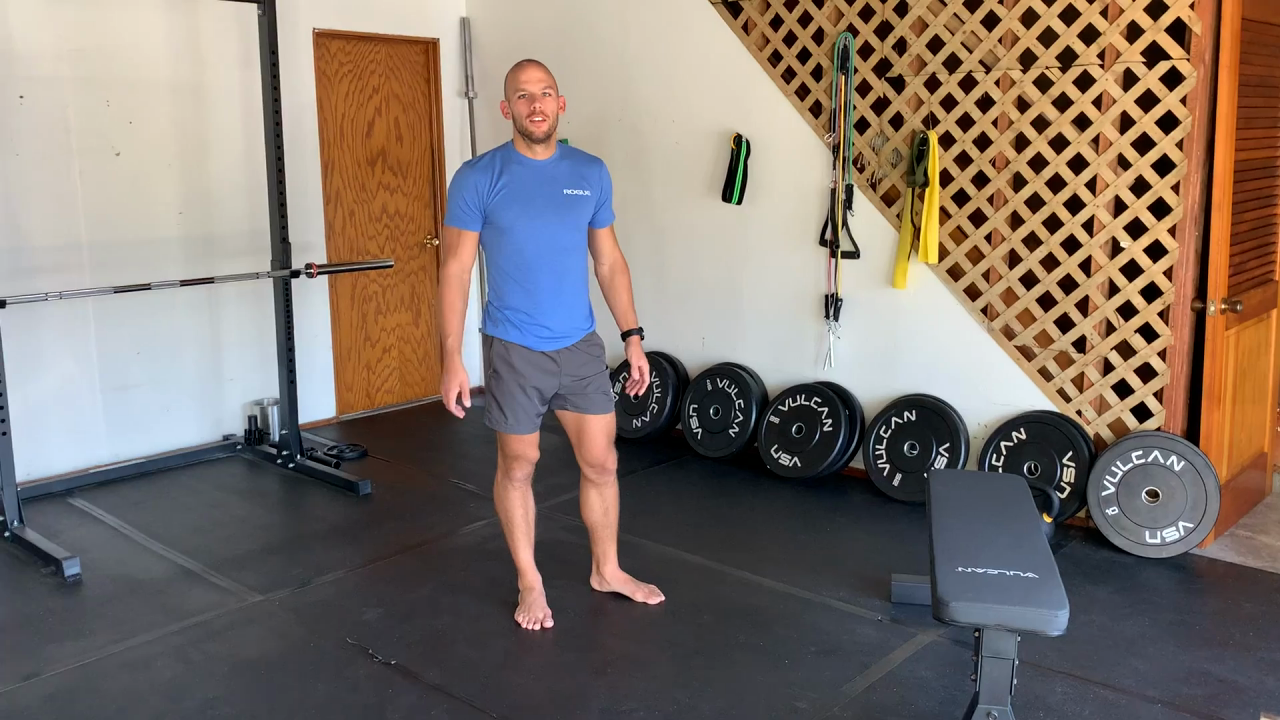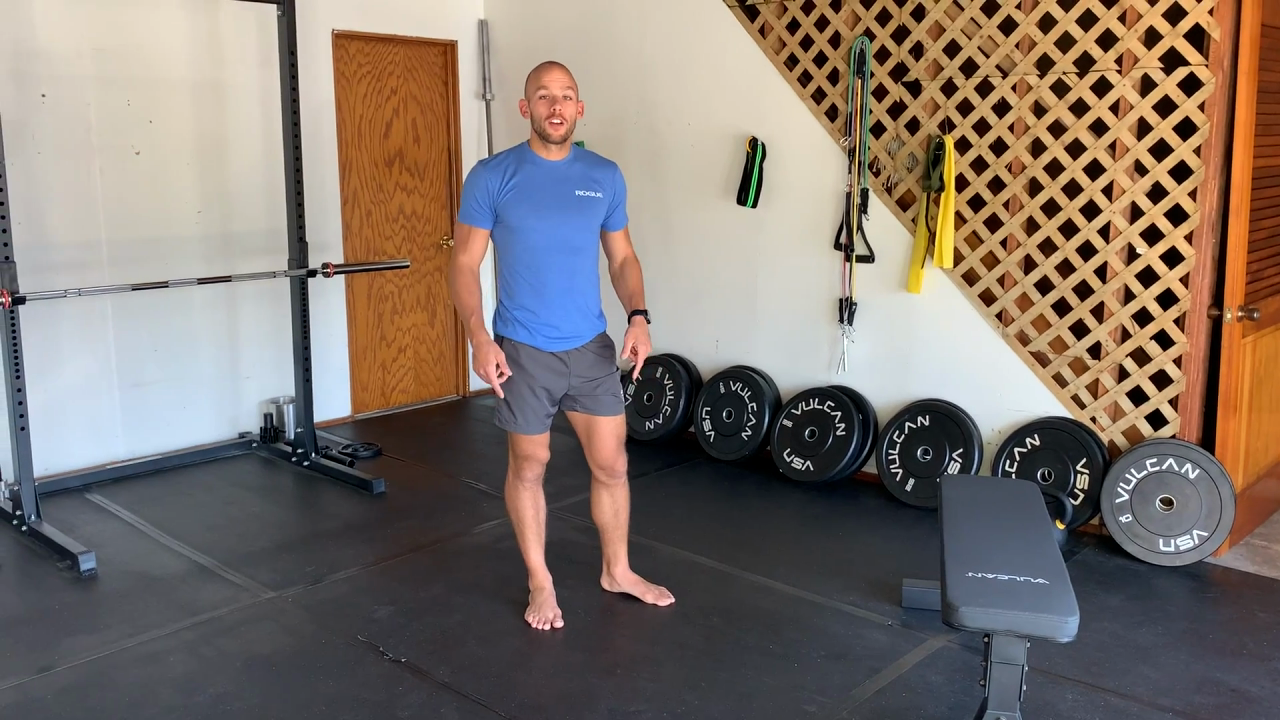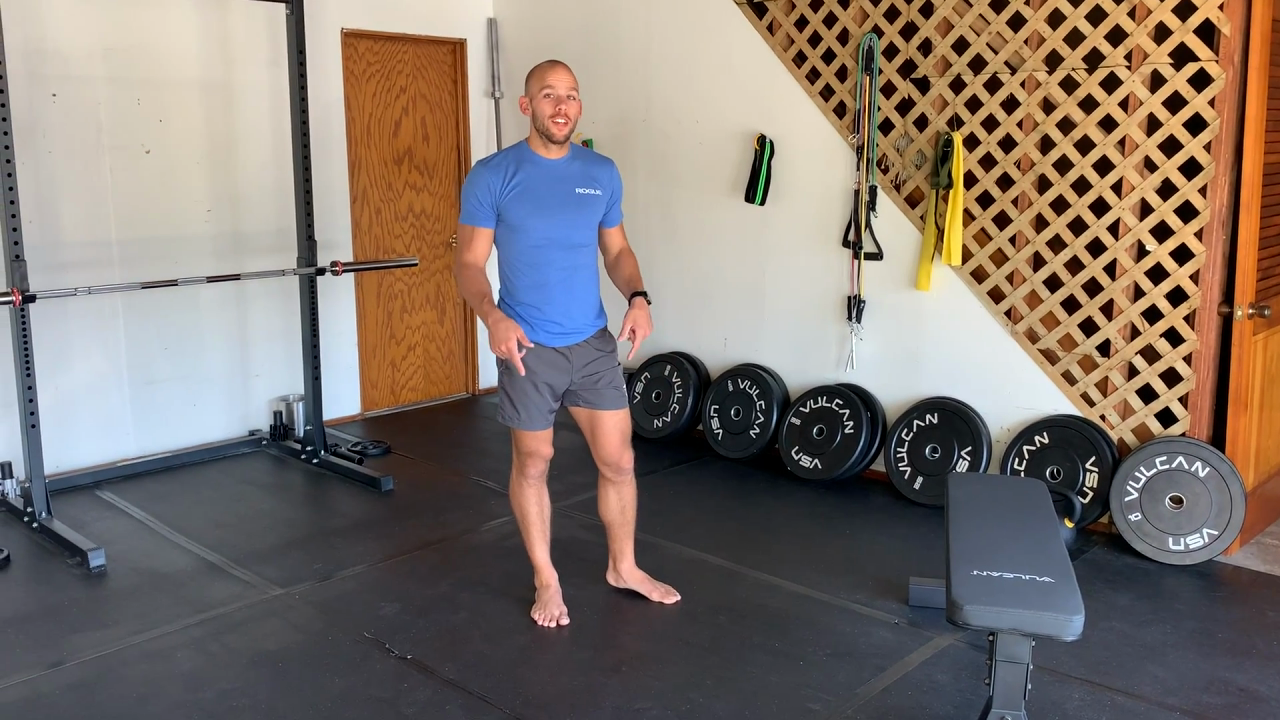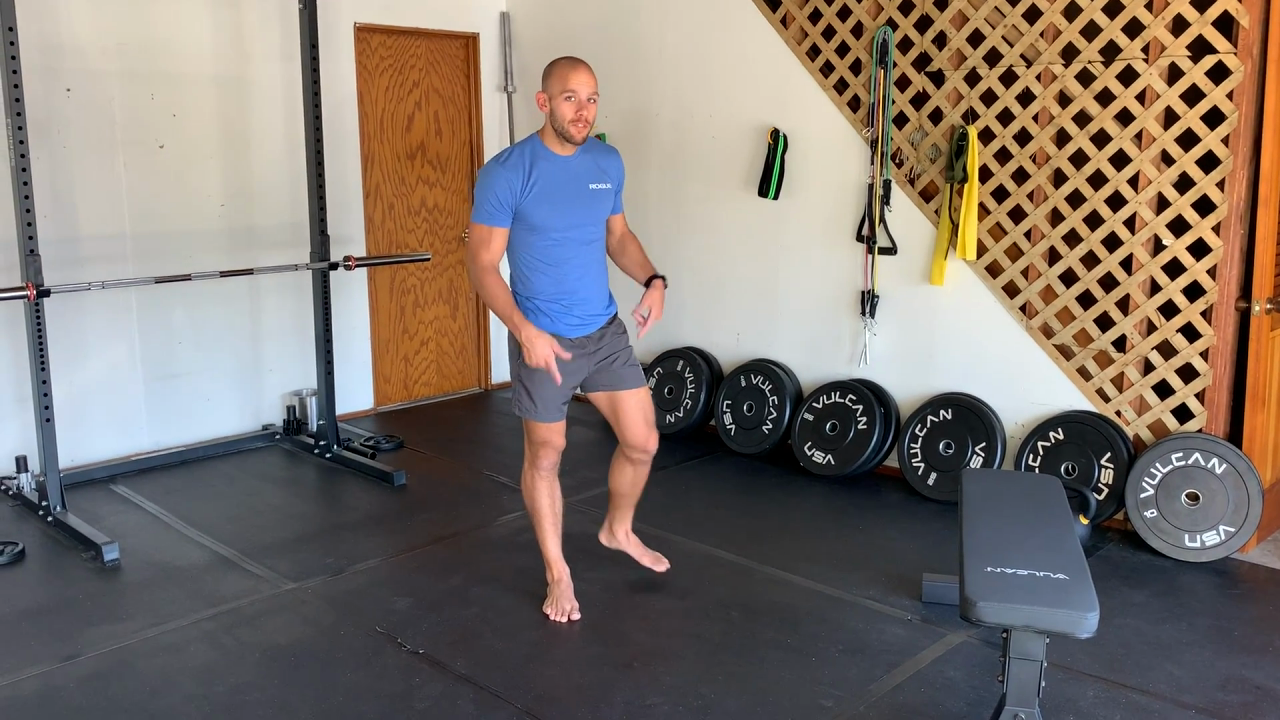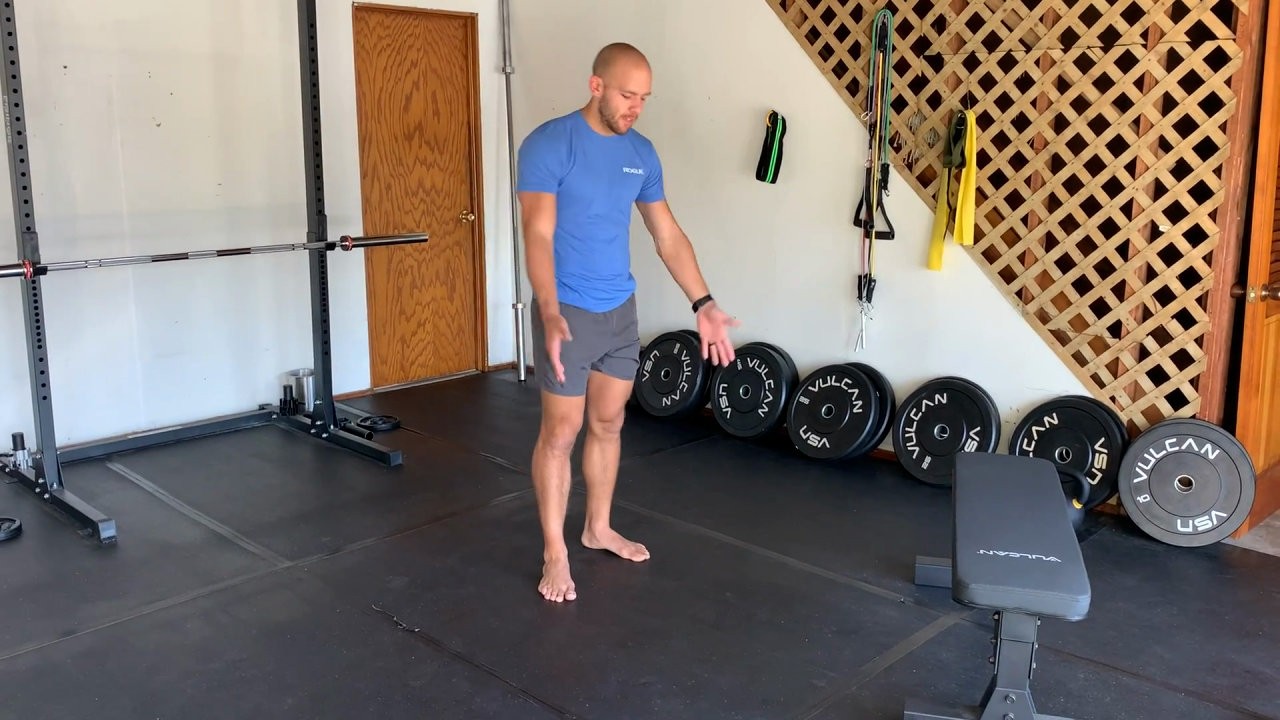
dt=0.7s
person 1, frame 1
left shoulder: (591, 172)
right shoulder: (478, 177)
left elbow: (608, 259)
right elbow: (455, 270)
left wrist: (633, 336)
right wrist: (451, 359)
left hip: (581, 345)
right hip: (515, 350)
left knee: (601, 463)
right knee: (518, 468)
left ankle: (607, 569)
right ankle: (530, 583)
person 1, frame 2
left shoulder: (605, 176)
right shoulder: (492, 176)
left elbow: (623, 256)
right elbow: (465, 262)
left wrist: (638, 317)
right wrist: (477, 335)
left hip: (592, 347)
right hip: (523, 351)
left knee: (612, 465)
right knee: (528, 468)
left ankle: (617, 570)
right ankle: (540, 583)
person 1, frame 3
left shoulder: (602, 172)
right shoulder: (491, 176)
left elbow: (617, 249)
right elbow: (469, 261)
left wrist: (638, 299)
right wrist: (492, 315)
left hip: (594, 343)
right hip: (528, 347)
left knee: (618, 461)
right knee: (532, 465)
left ankle: (623, 566)
right ankle: (545, 580)
person 1, frame 4
left shoulder: (608, 162)
right shoulder: (506, 172)
right elbow: (483, 262)
left wrist: (649, 279)
right wrist: (523, 330)
left hip: (606, 330)
right hip: (543, 338)
left knee: (642, 441)
right knee: (545, 456)
left ankle: (618, 529)
right ankle: (558, 573)
person 1, frame 5
left shoulder: (642, 152)
right shoulder: (548, 145)
left elbow: (668, 235)
right elbow: (539, 237)
left wrist: (703, 304)
right wrist: (551, 315)
left hip: (621, 309)
right hip: (569, 313)
left knee: (608, 424)
right knee: (561, 432)
left ankle: (598, 528)
right ankle: (555, 553)
